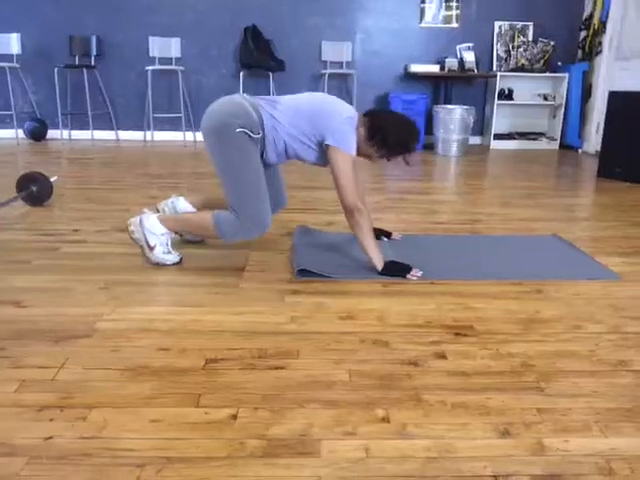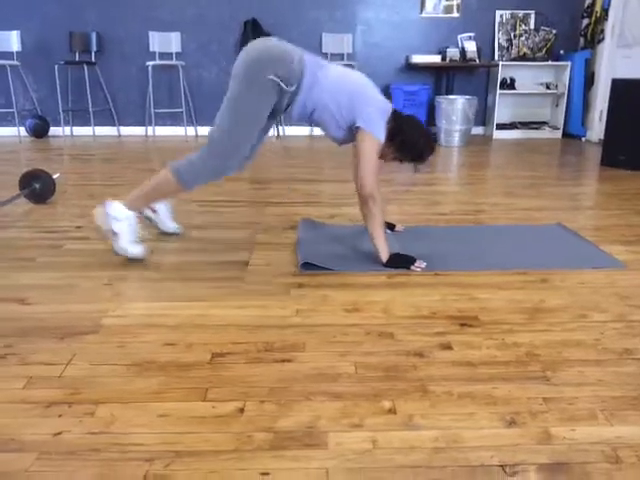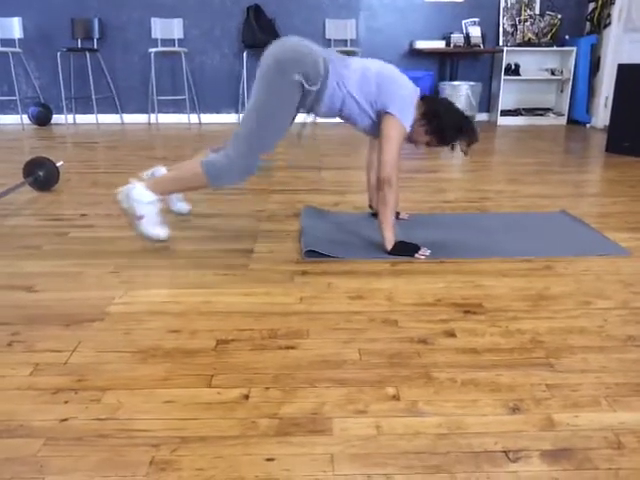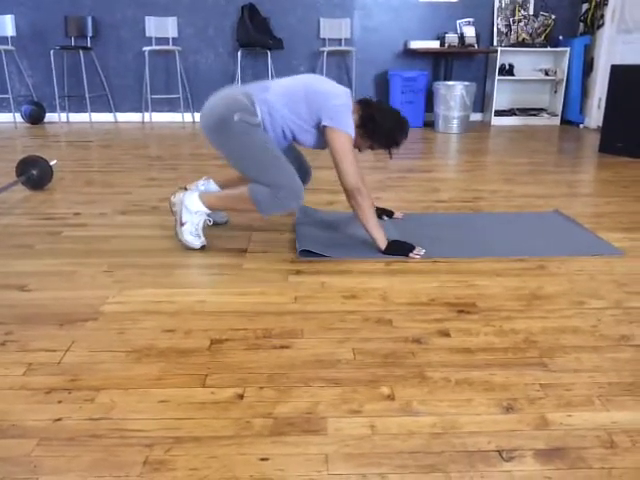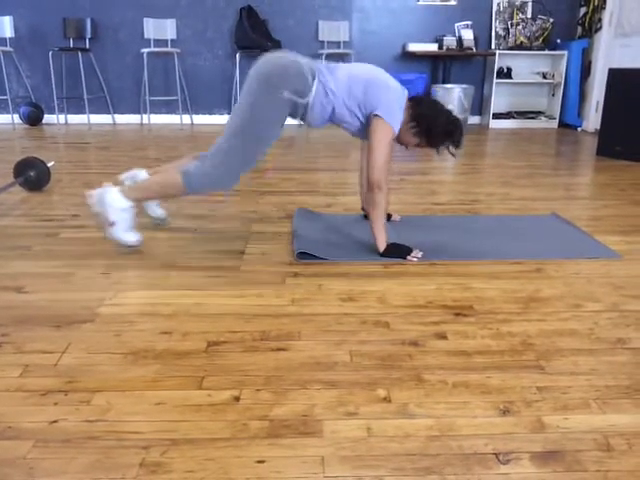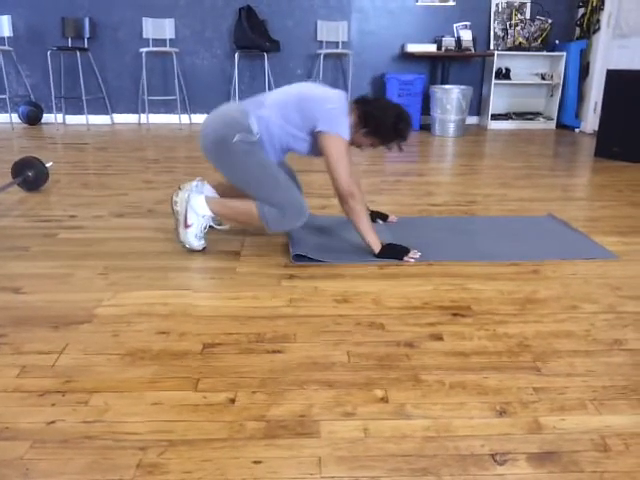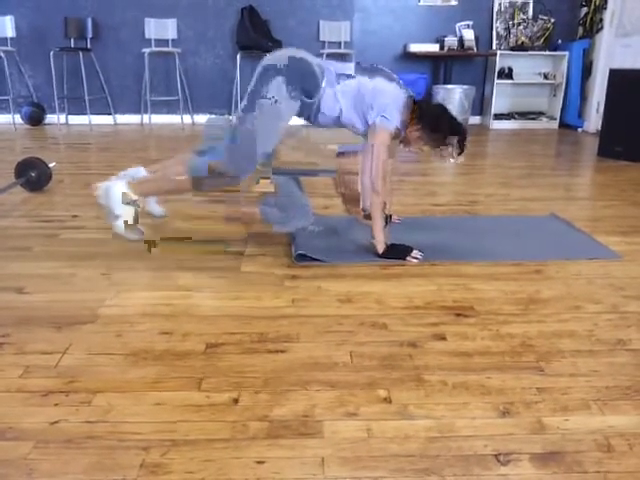
dt=0.7s
person 1, frame 1
left shoulder: (348, 122)
right shoulder: (343, 130)
left elbow: (351, 188)
right elbow: (353, 204)
left wrist: (367, 230)
right wrist: (381, 264)
left hip: (238, 120)
right hip: (233, 124)
left knee: (274, 204)
right knee: (252, 224)
left ankle: (184, 206)
right ankle: (156, 225)
person 1, frame 2
left shoulder: (371, 113)
right shoulder: (375, 122)
left elbow: (362, 180)
right elbow: (369, 191)
left wrist: (375, 219)
right wrist: (386, 255)
left hip: (273, 67)
right hip: (271, 68)
left knee: (237, 157)
right knee: (218, 161)
left ankle: (155, 203)
right ankle: (122, 211)
person 1, frame 3
left shoulder: (392, 102)
right shoulder: (404, 108)
left elbow: (375, 159)
right elbow: (387, 177)
left wrist: (378, 206)
right wrist: (390, 242)
left hip: (296, 65)
right hip: (295, 68)
left knee: (247, 149)
right knee: (242, 163)
left ankle: (165, 175)
right ankle: (144, 192)
person 1, frame 4
left shoulder: (344, 104)
right shoulder: (339, 114)
left elbow: (352, 178)
right elbow: (353, 187)
left wrist: (371, 208)
right wrist: (385, 244)
left hip: (236, 111)
right hip: (230, 116)
left knee: (299, 175)
right knee: (288, 195)
left ankle: (209, 189)
right ankle: (197, 203)
person 1, frame 5
left shoulder: (386, 97)
right shoulder: (391, 109)
left elbow: (368, 169)
right elbow: (377, 181)
left wrist: (369, 209)
right wrist: (384, 245)
left hip: (282, 75)
right hip: (284, 83)
left knee: (225, 156)
right knee: (222, 170)
left ankle: (143, 179)
right ankle: (118, 197)
person 1, frame 6
left shoulder: (342, 109)
right shoulder: (335, 120)
left elbow: (346, 173)
right elbow: (347, 191)
left wrist: (364, 211)
right wrist: (379, 247)
left hip: (234, 128)
right hip: (229, 135)
left knee: (288, 190)
right knee: (292, 213)
left ankle: (202, 193)
right ankle: (202, 206)
person 1, frame 7
left shoulder: (398, 101)
right shoulder: (391, 114)
left elbow: (373, 162)
right elbow: (375, 183)
left wrist: (373, 210)
right wrist: (382, 246)
left hip: (290, 74)
right hip: (289, 79)
left knee: (239, 154)
right knee: (234, 165)
left ankle: (142, 177)
right ankle: (125, 192)
